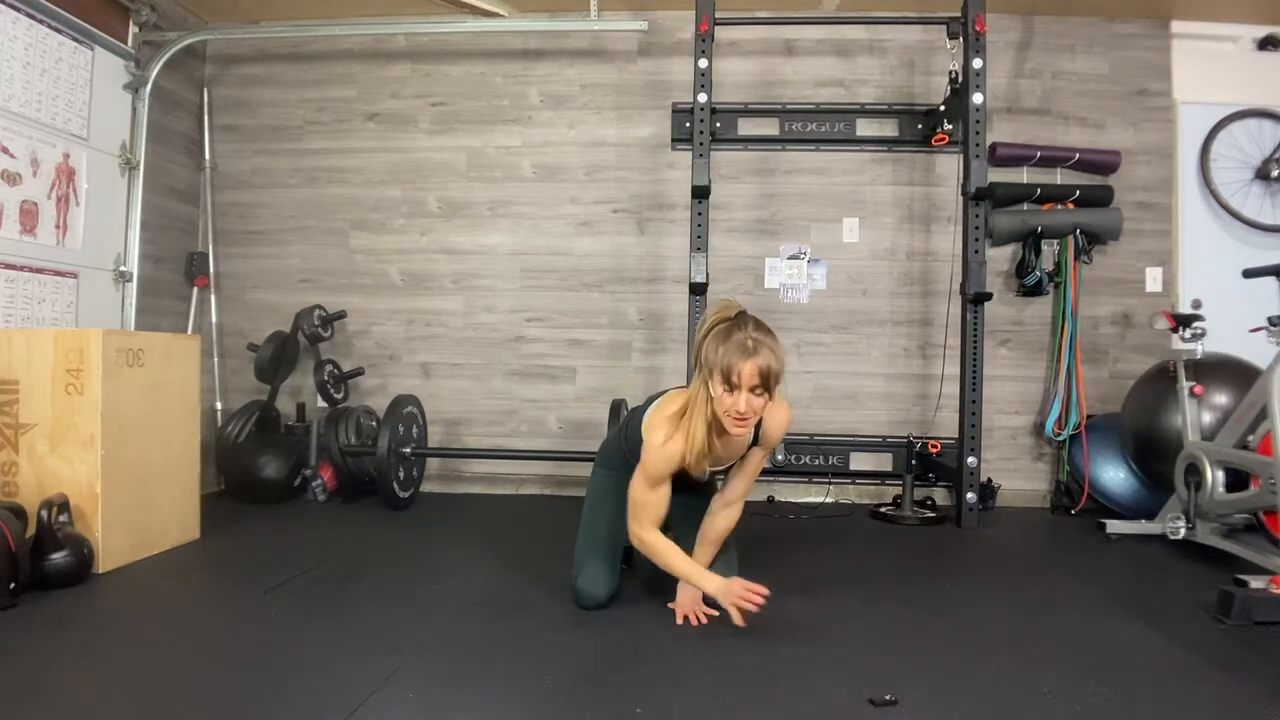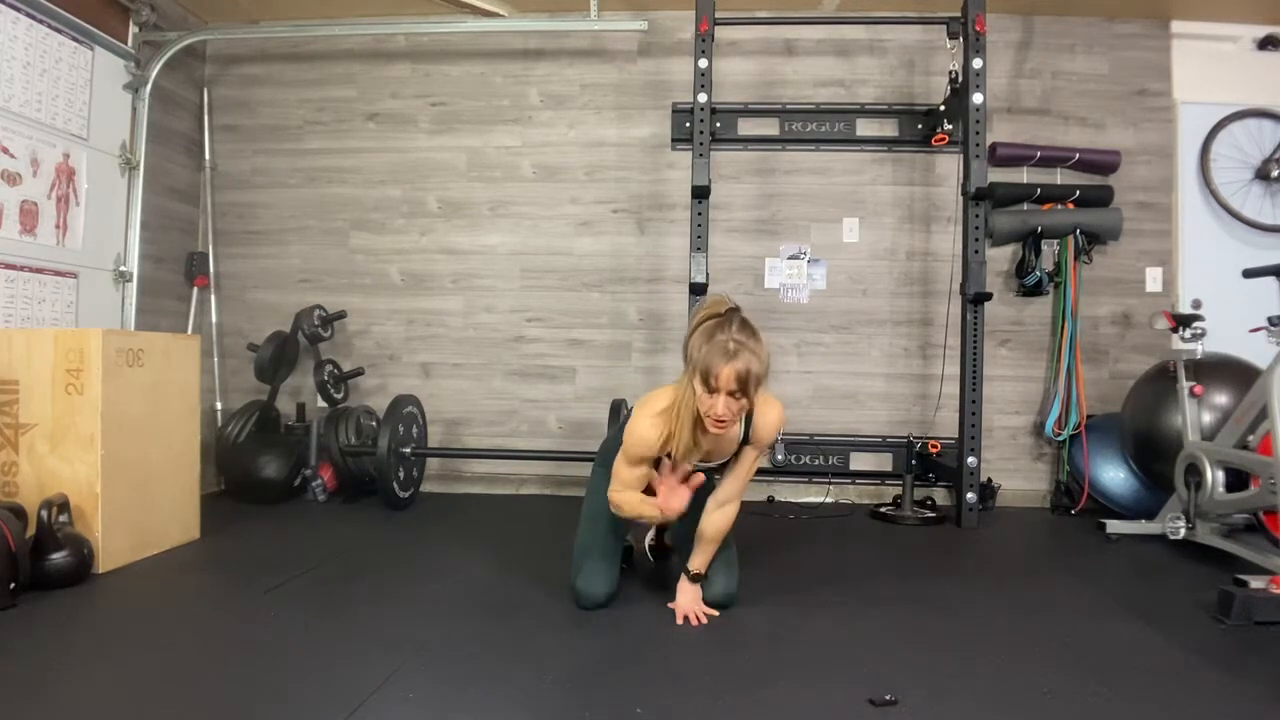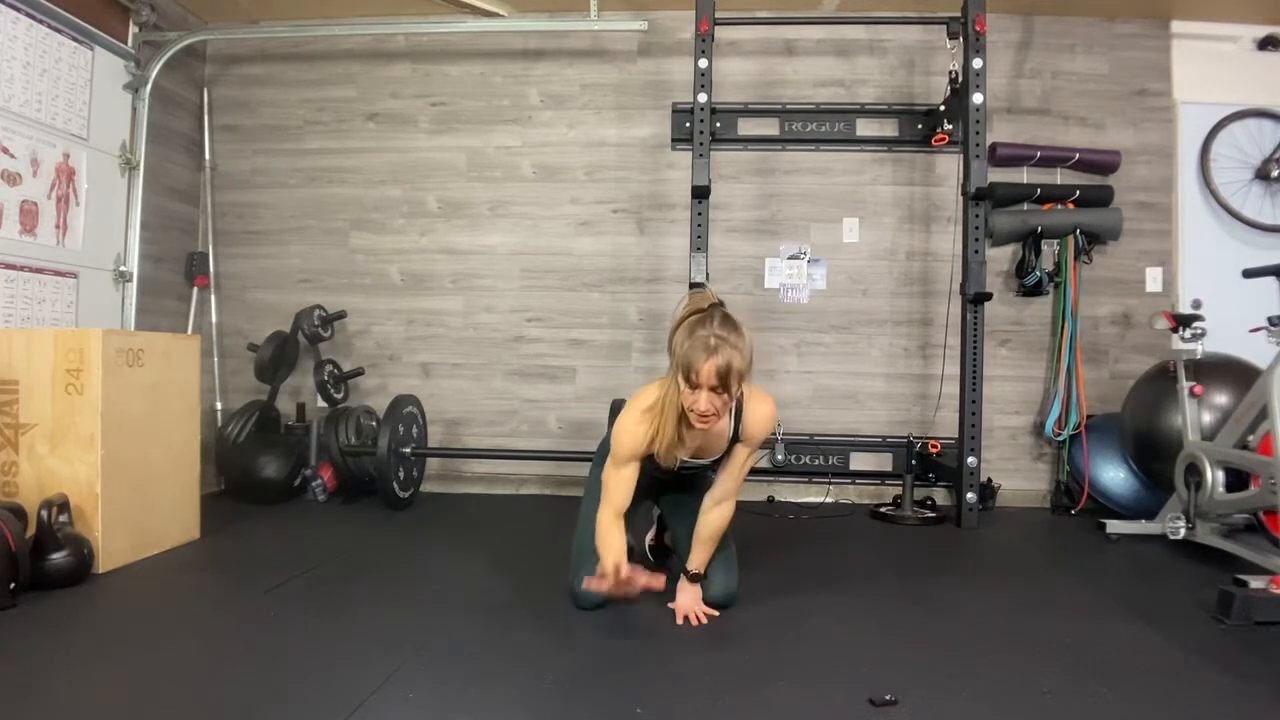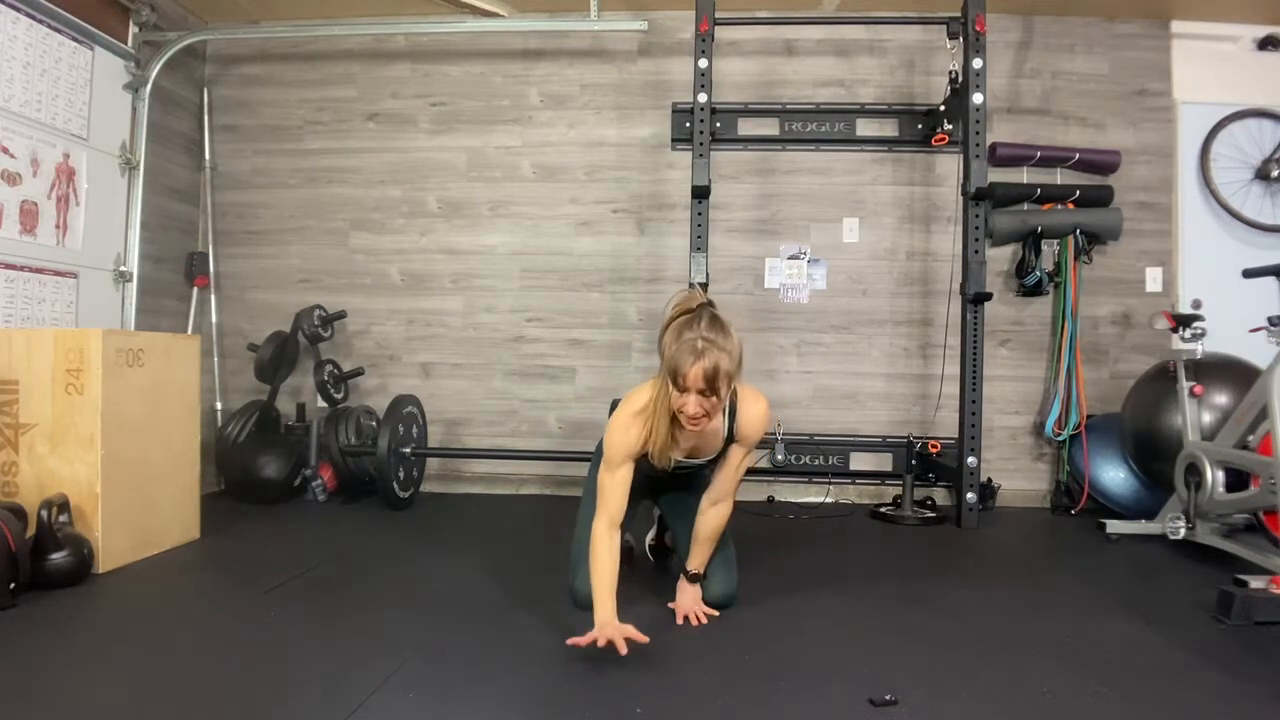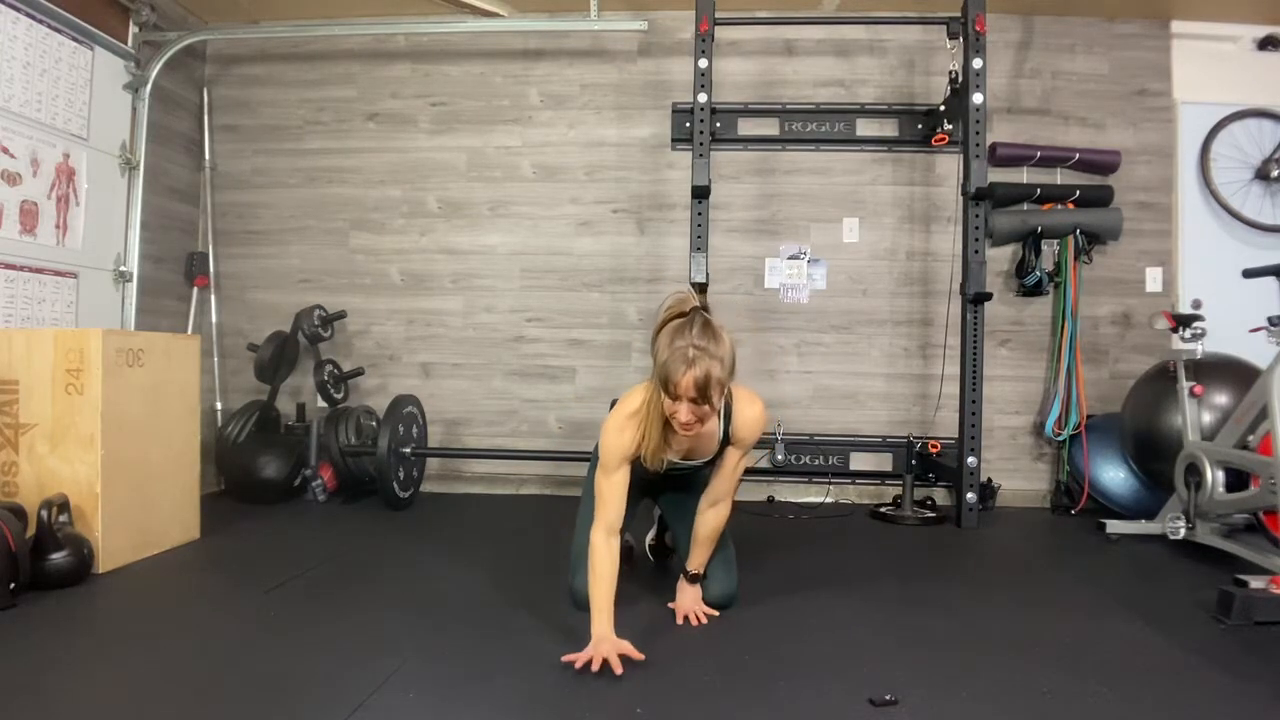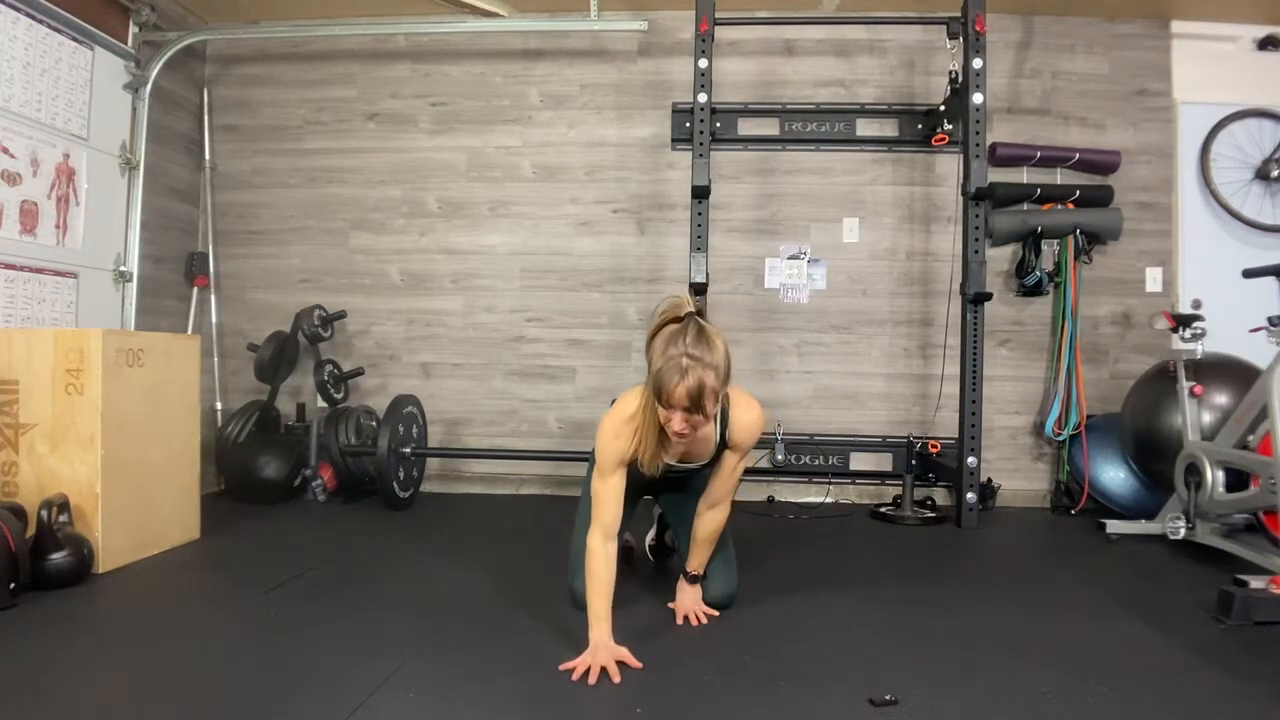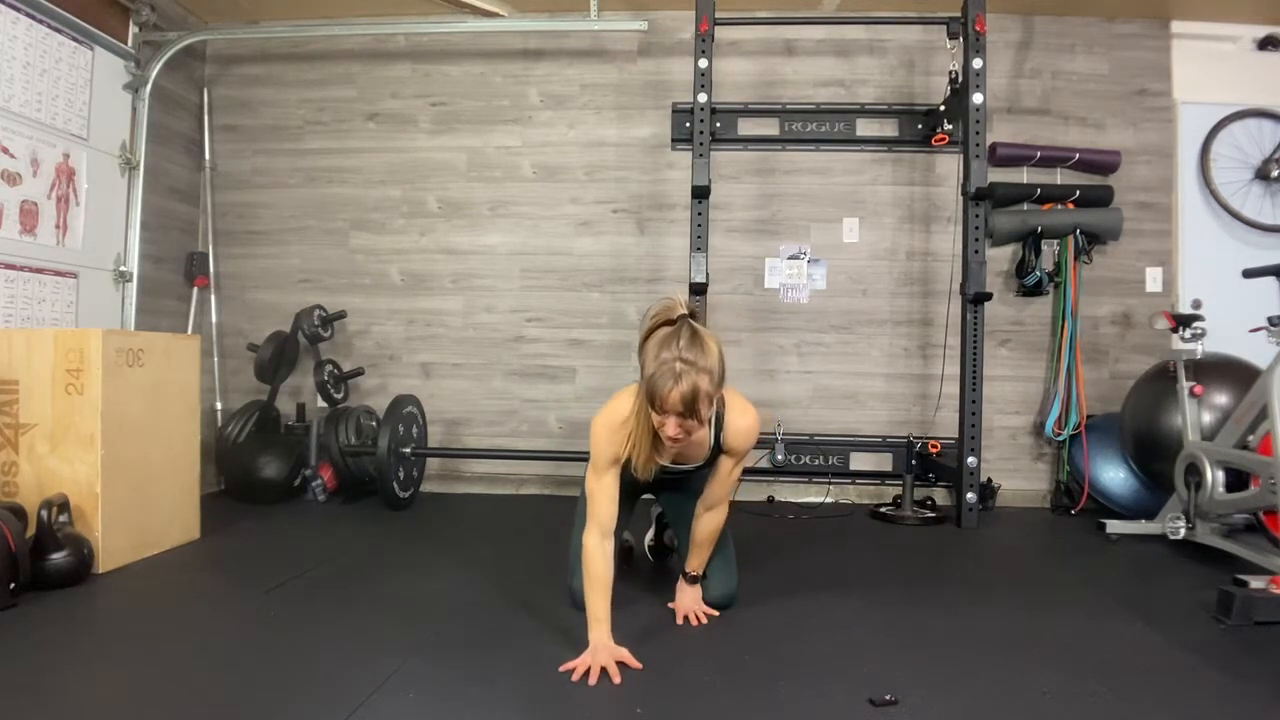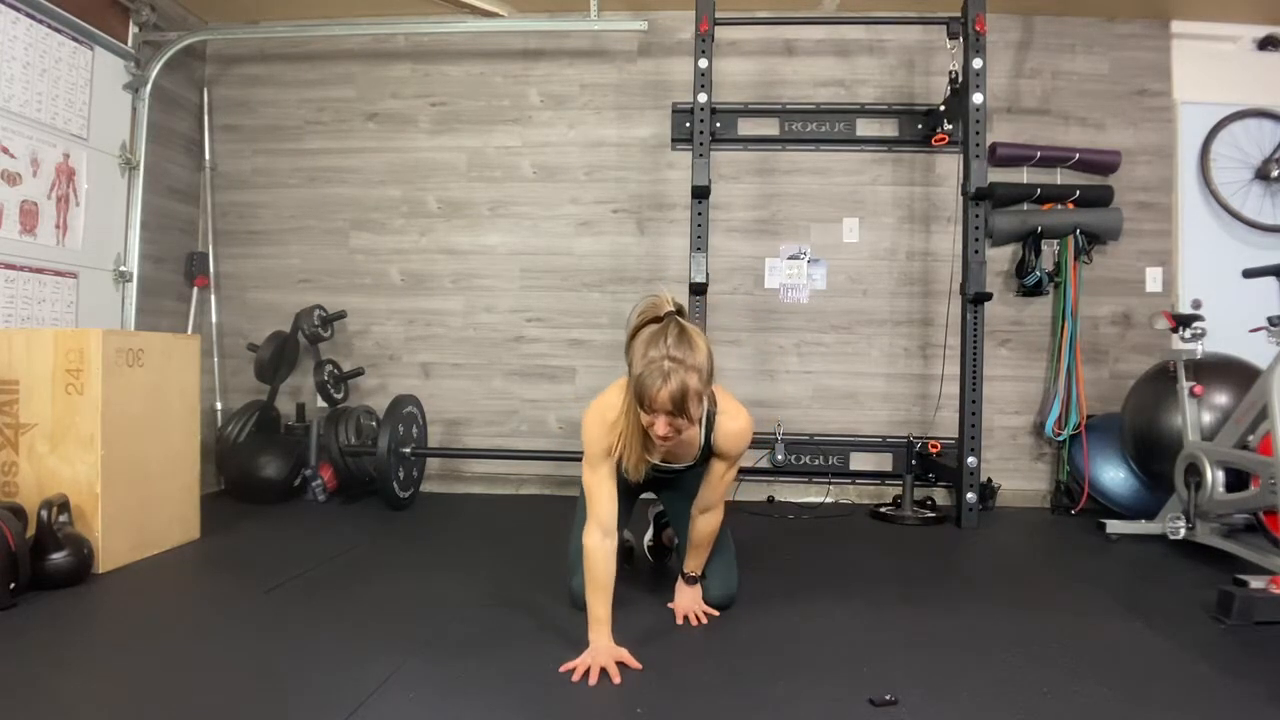
dt=0.2s
person 1, frame 1
left shoulder: (774, 420)
right shoulder: (671, 433)
left elbow: (729, 502)
right elbow: (642, 531)
left wrist: (689, 578)
right wrist: (713, 585)
left hip: (692, 480)
right hip: (624, 466)
left knee: (718, 582)
right knee: (591, 593)
right ankle: (616, 546)
person 1, frame 2
left shoulder: (767, 418)
right shoulder: (652, 421)
left elbow: (726, 501)
right elbow: (618, 494)
left wrist: (692, 575)
right wrist: (659, 509)
left hip: (690, 478)
right hip: (627, 466)
left knee: (720, 593)
right knee: (591, 593)
left ankle: (665, 541)
person 1, frame 3
left shoulder: (758, 414)
right shoulder: (641, 416)
left elbow: (721, 500)
right elbow: (609, 513)
left wrist: (691, 577)
right wrist: (616, 568)
left hip: (691, 480)
right hip: (627, 470)
left knee: (720, 593)
right knee: (589, 593)
left ankle: (666, 539)
right ankle: (651, 528)
person 1, frame 4
left shoulder: (751, 413)
right shoulder: (634, 416)
left elbow: (718, 501)
right elbow: (606, 523)
left wrist: (691, 577)
right wrist: (606, 619)
left hip: (691, 479)
right hip: (627, 471)
left knee: (719, 593)
right knee: (585, 593)
left ankle: (666, 535)
right ankle: (628, 546)
person 1, frame 5
left shoulder: (748, 415)
right shoulder: (628, 418)
left elbow: (716, 502)
right elbow: (604, 530)
left wrist: (690, 578)
right wrist: (602, 633)
left hip: (690, 479)
right hip: (627, 471)
left knee: (719, 593)
right knee: (585, 593)
left ankle: (667, 534)
right ankle: (625, 551)
person 1, frame 6
left shoulder: (745, 418)
right shoulder: (623, 421)
left elbow: (715, 505)
right elbow: (602, 534)
left wrist: (690, 579)
right wrist: (600, 639)
left hip: (690, 478)
right hip: (626, 472)
left knee: (719, 593)
right knee: (584, 593)
left ankle: (667, 533)
person 1, frame 7
left shoulder: (740, 423)
right shoulder: (615, 420)
left elbow: (713, 507)
right elbow: (597, 533)
left wrist: (690, 578)
right wrist: (600, 640)
left hip: (689, 477)
right hip: (625, 472)
left knee: (719, 593)
right knee: (584, 592)
left ankle: (666, 532)
right ankle: (647, 535)
person 1, frame 8
left shoulder: (732, 424)
right shoulder: (605, 416)
left elbow: (708, 509)
right elbow: (599, 531)
left wrist: (689, 579)
right wrist: (600, 639)
left hip: (687, 475)
right hip: (623, 470)
left knee: (720, 593)
right knee: (583, 591)
left ankle: (665, 530)
right ankle: (628, 544)
